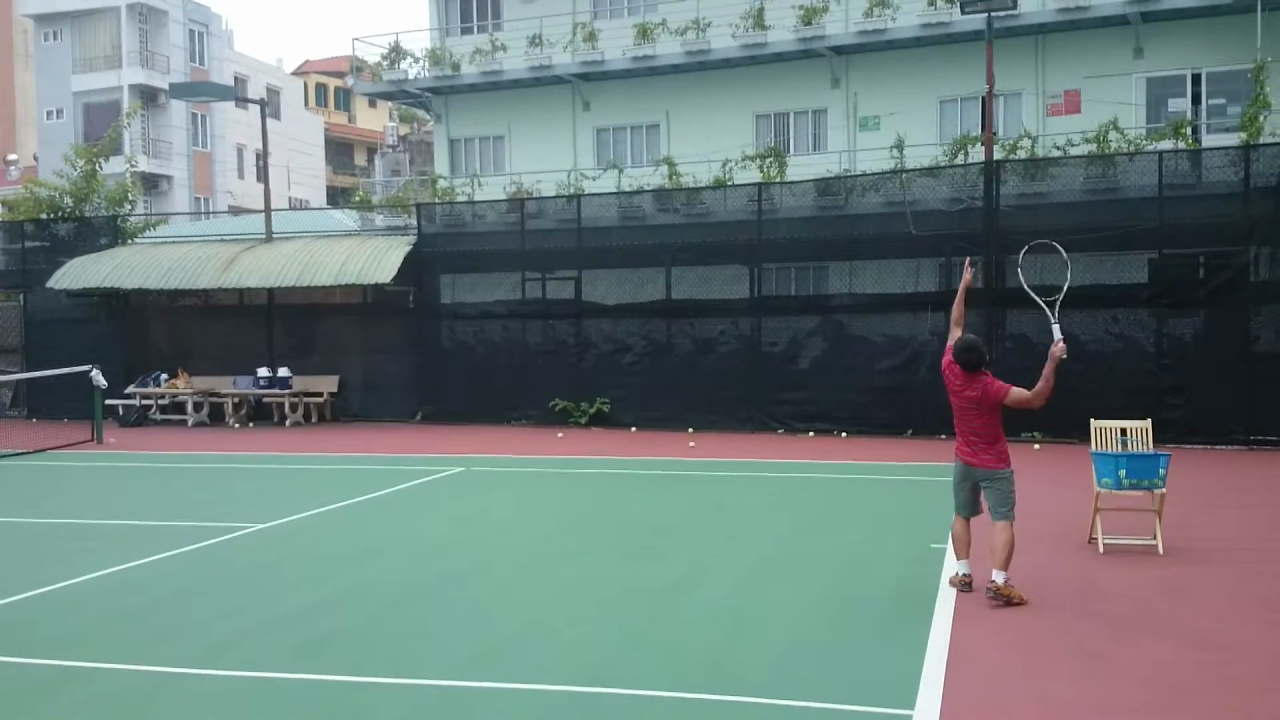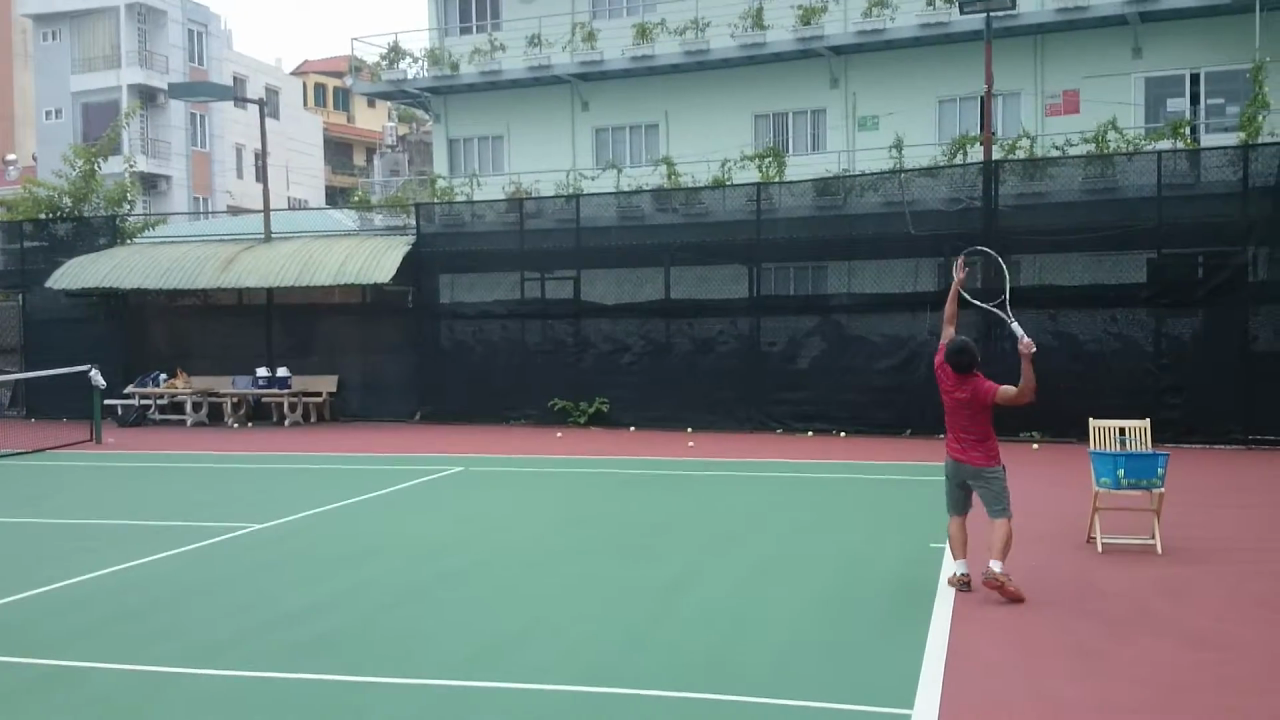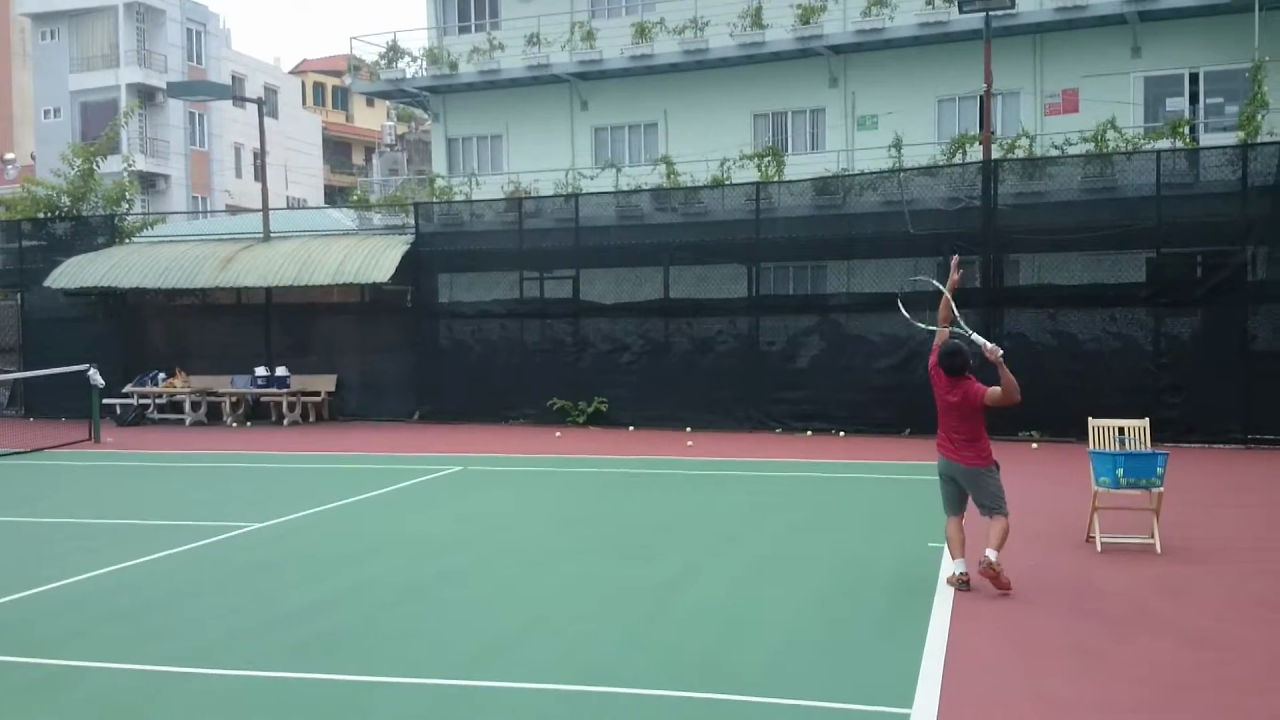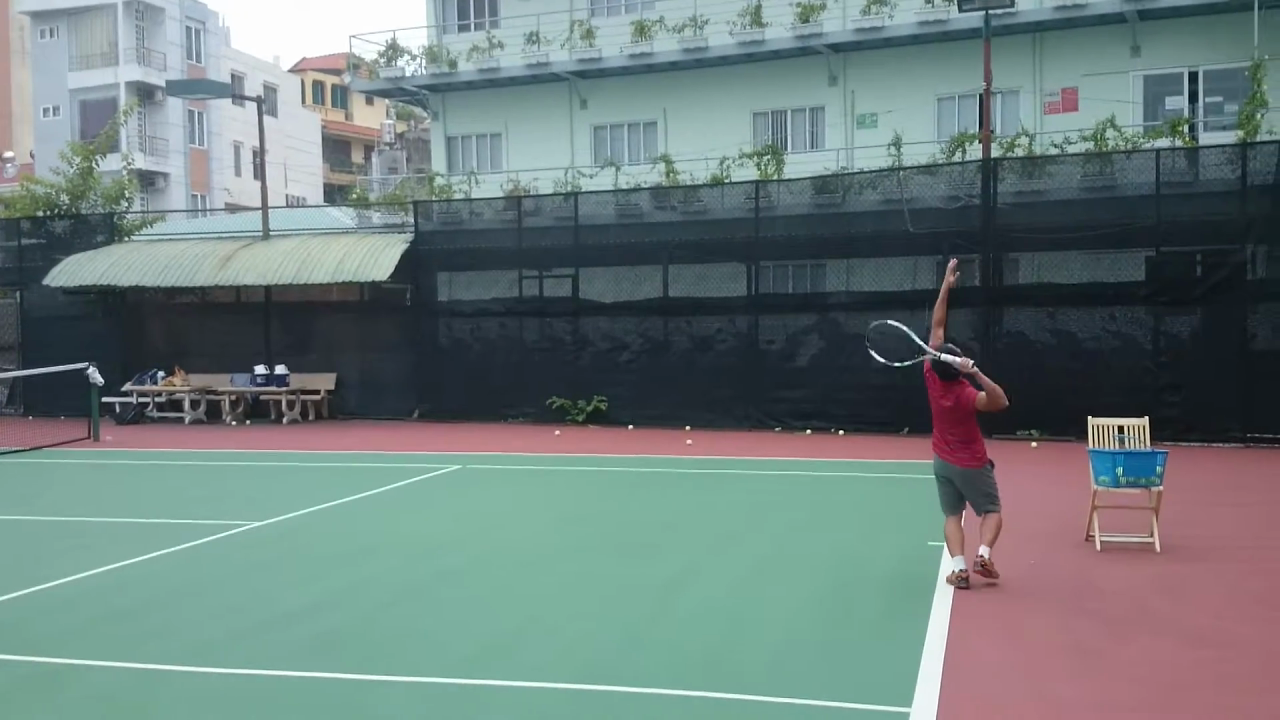
dt=0.1s
person 1, frame 1
left shoulder: (951, 373)
right shoulder: (994, 389)
left elbow: (955, 325)
right elbow: (1037, 399)
left wrist: (963, 285)
right wrist: (1052, 362)
left hip: (965, 463)
right hip: (996, 467)
left knee: (962, 517)
right knee: (1003, 522)
left ankle: (962, 573)
right ankle: (998, 582)
person 1, frame 2
left shoulder: (943, 372)
right shoulder: (982, 389)
left elbow: (948, 325)
right elbow: (1025, 395)
left wrist: (956, 284)
right wrist: (1026, 359)
left hip: (955, 461)
right hip: (985, 464)
left knee: (957, 516)
right knee: (1001, 519)
left ankle: (961, 573)
right ankle: (996, 571)
person 1, frame 3
left shoulder: (937, 372)
right shoulder: (974, 391)
left elbow: (942, 325)
right elbow: (1013, 397)
left wrist: (950, 284)
right wrist: (999, 363)
left hip: (947, 461)
right hip: (977, 464)
left knee: (954, 517)
right knee: (999, 515)
left ankle: (960, 572)
right ankle: (990, 558)
person 1, frame 4
left shoulder: (932, 375)
right shoulder: (966, 396)
left elbow: (937, 327)
right elbow: (1001, 403)
left wrist: (946, 286)
right wrist: (977, 374)
left hip: (943, 462)
right hip: (972, 465)
left knee: (952, 516)
right knee: (991, 512)
left ankle: (959, 568)
right ankle: (983, 555)
